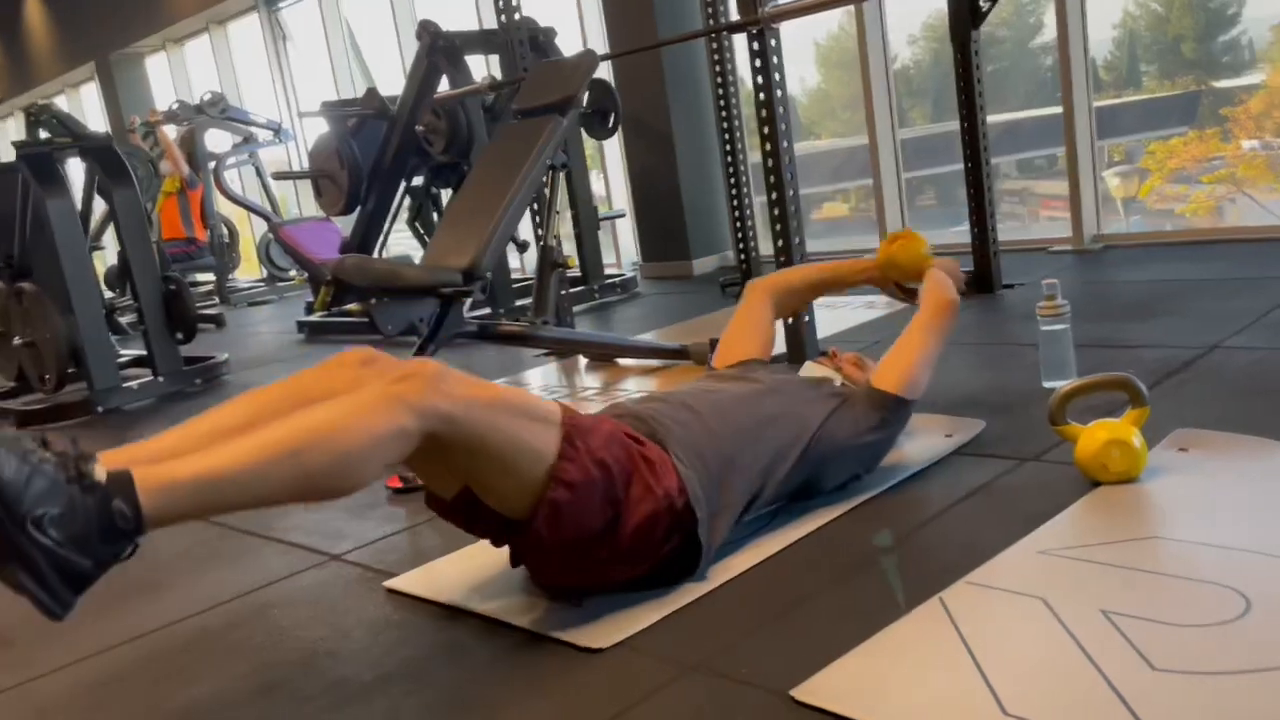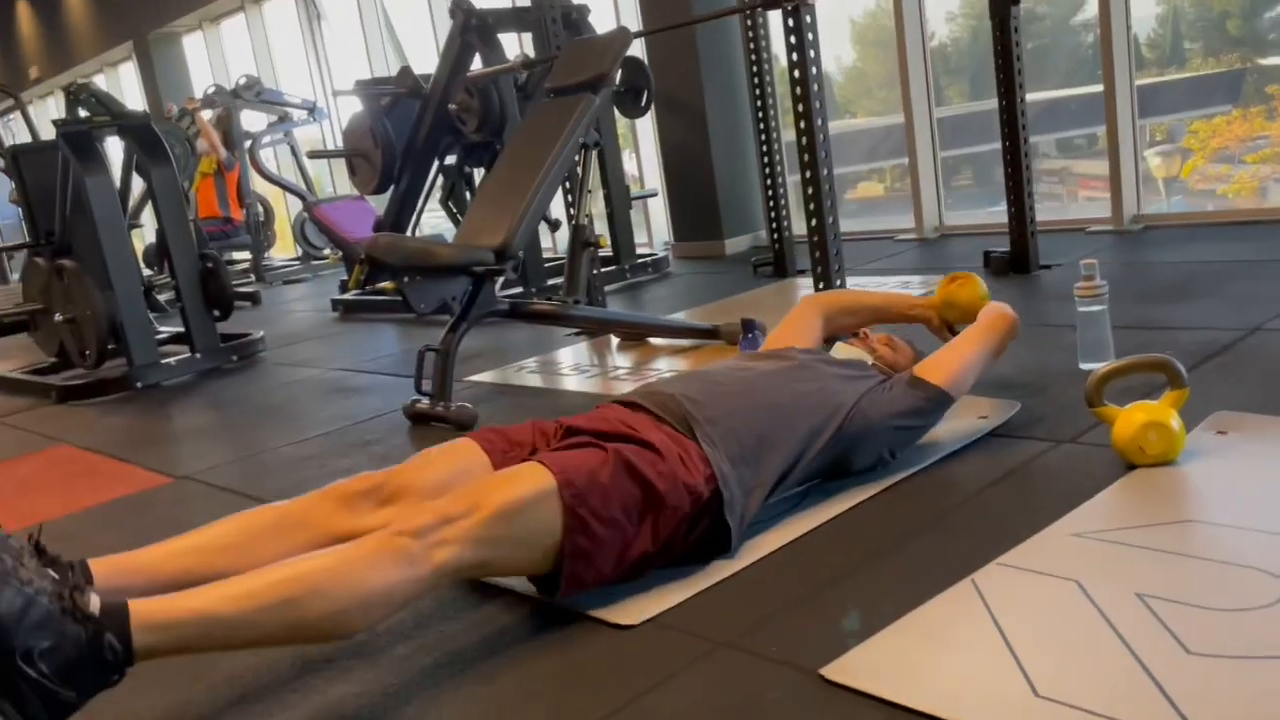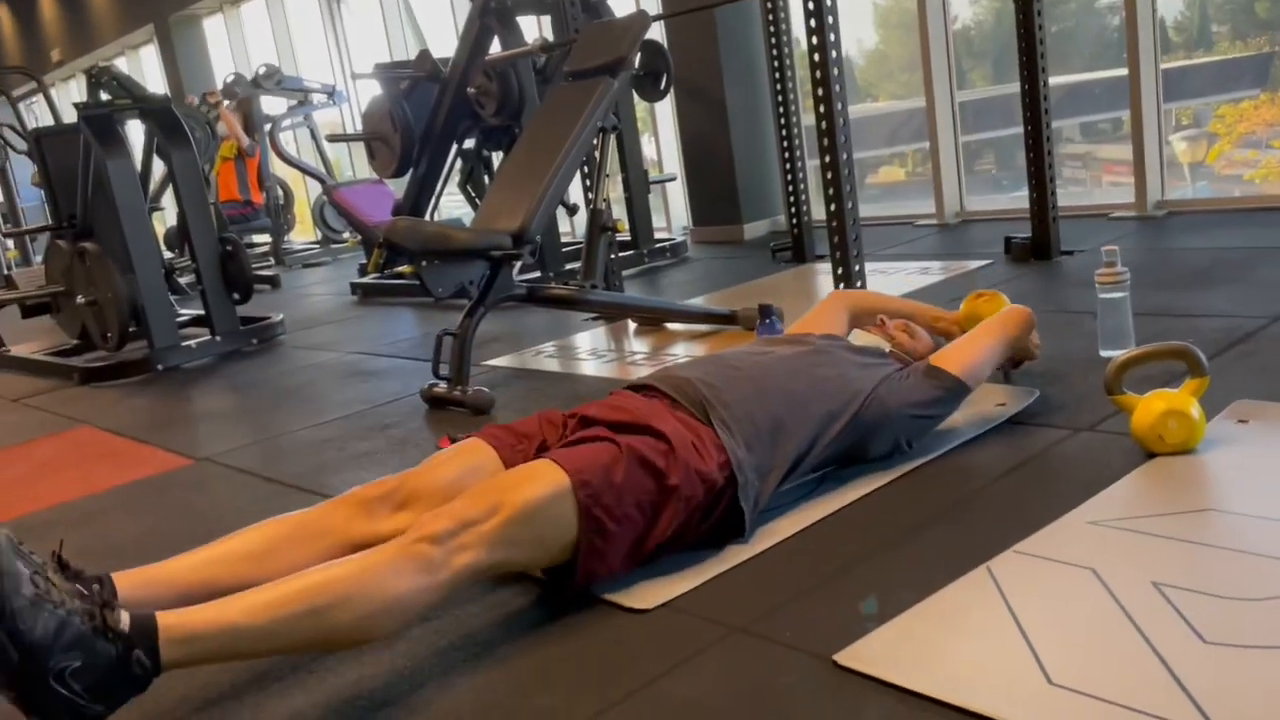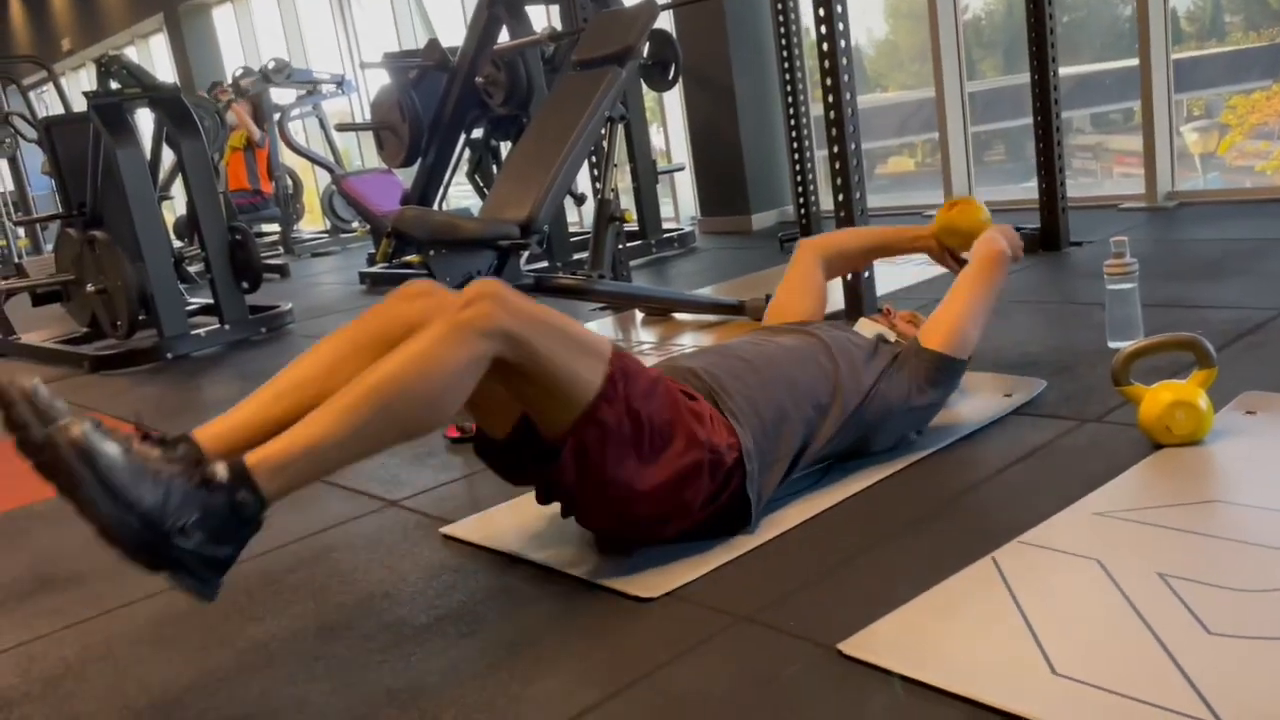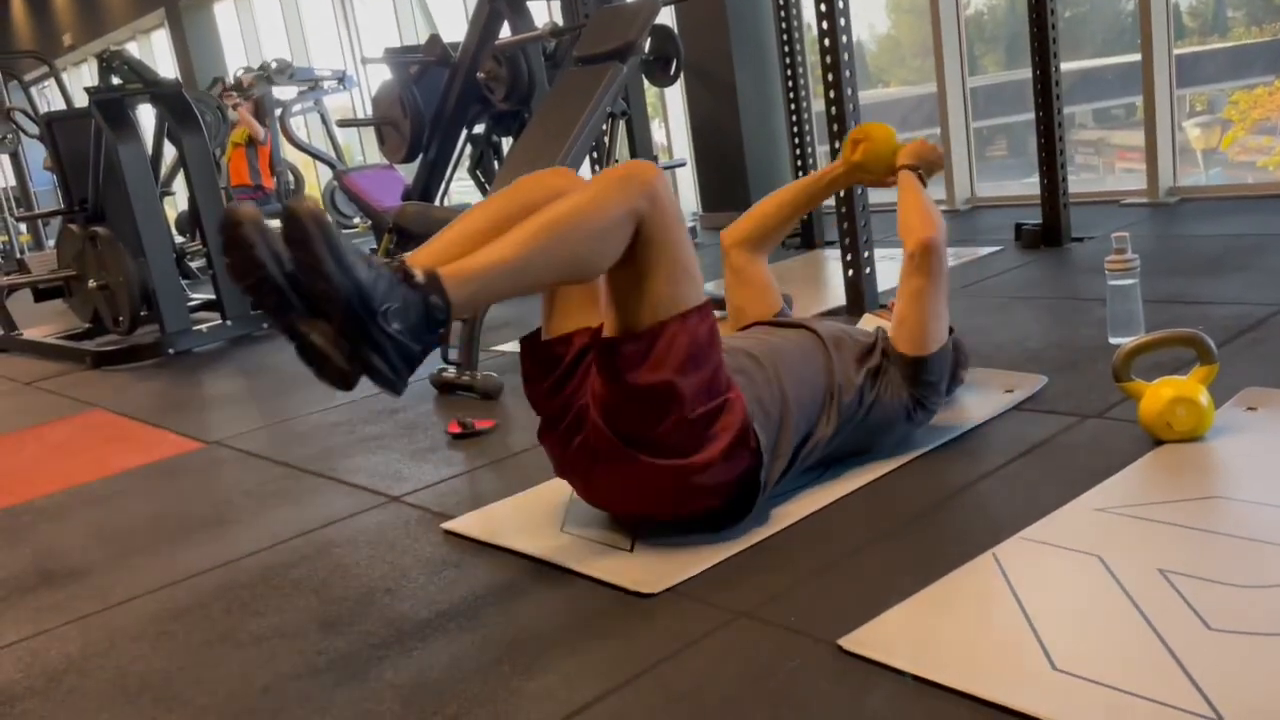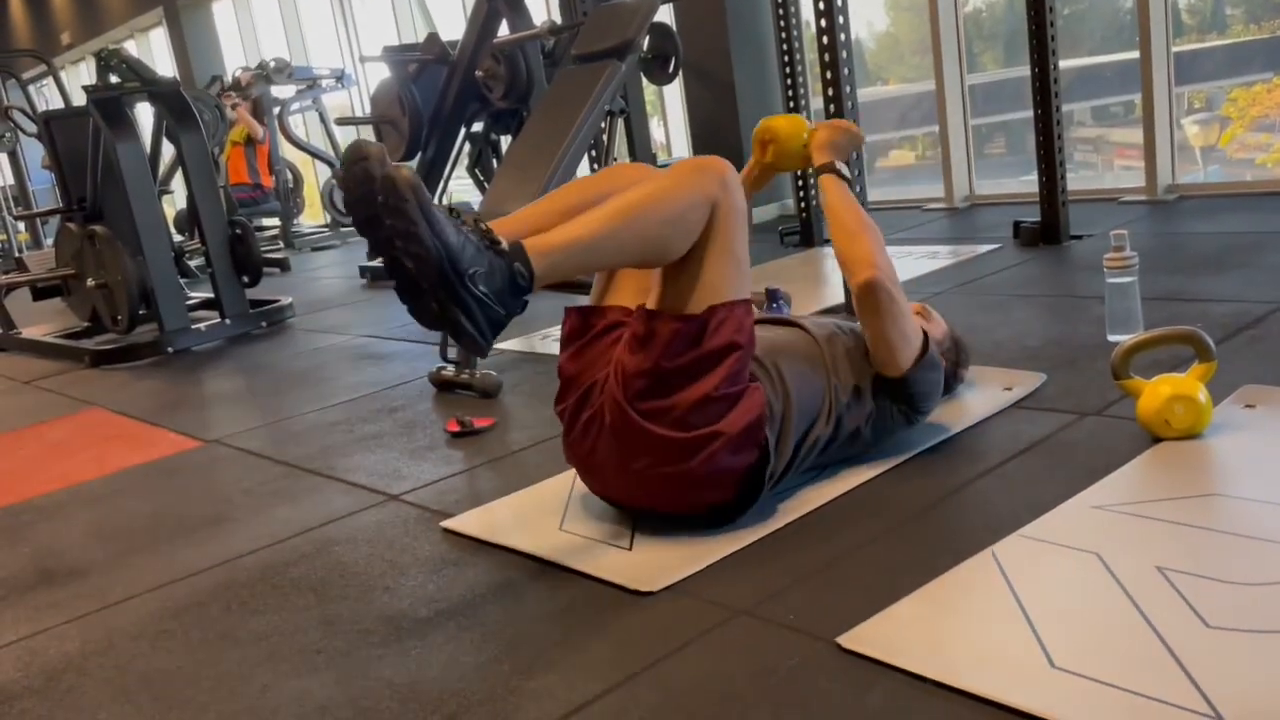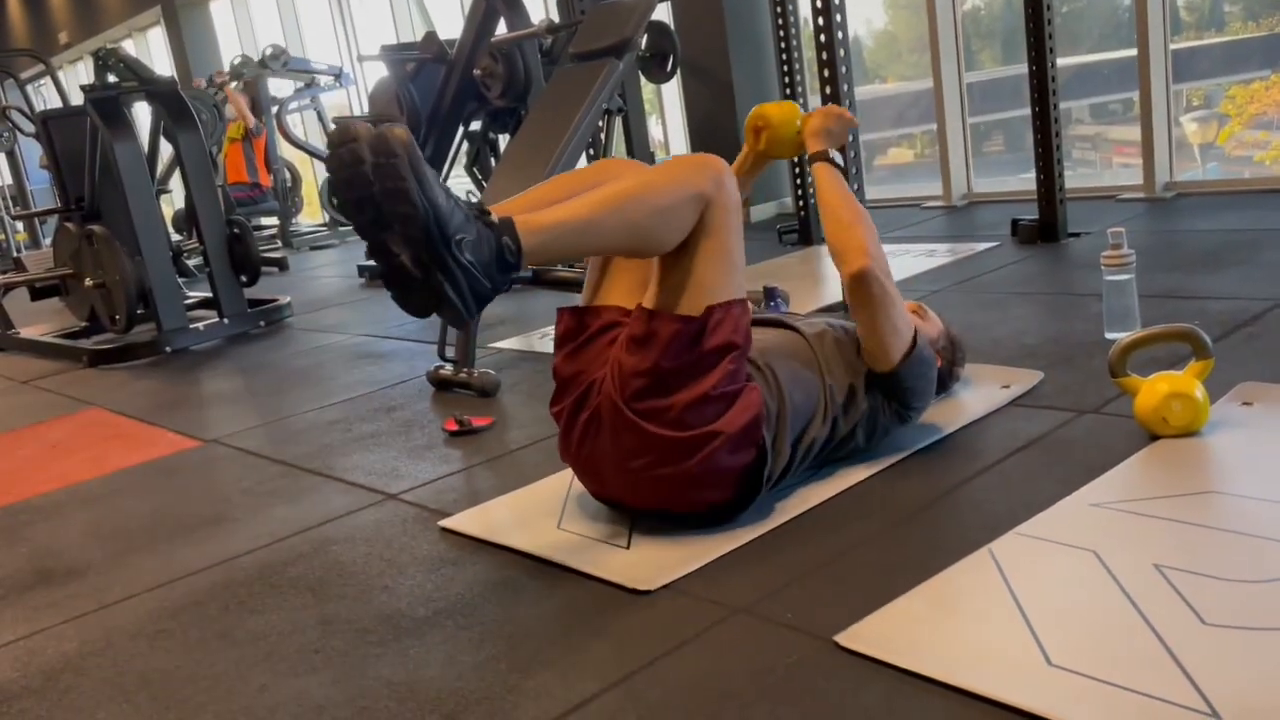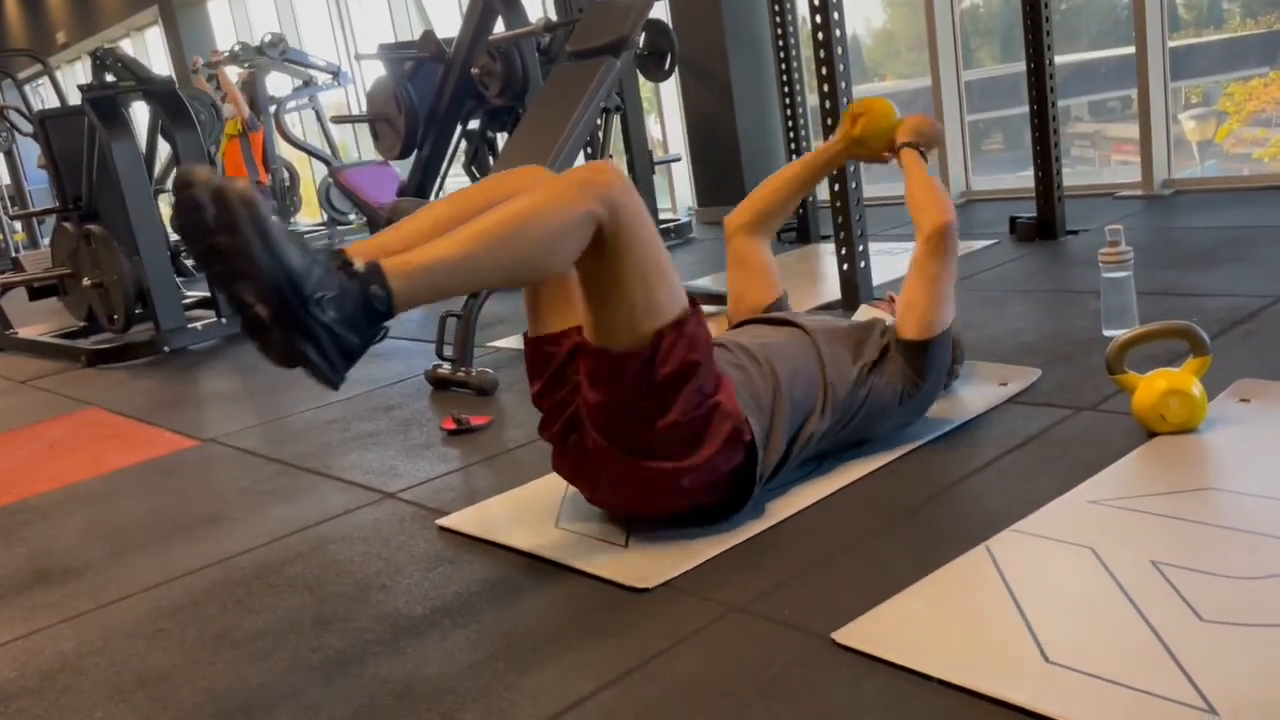
dt=0.3s
person 1, frame 1
left shoulder: (850, 433)
right shoulder: (754, 379)
left elbow: (922, 344)
right elbow: (766, 288)
left wrist: (934, 286)
right wrist: (870, 266)
left hip: (646, 498)
right hip: (582, 457)
left knee: (415, 396)
right knee: (361, 370)
left ankle: (102, 519)
right ankle: (85, 479)
person 1, frame 2
left shoulder: (880, 406)
right shoulder: (802, 366)
left elbow: (982, 341)
right elbow: (816, 303)
left wrist: (985, 315)
right wrist: (928, 299)
left hip: (678, 477)
right hip: (609, 428)
left knee: (429, 541)
right knee: (371, 500)
right ankle: (83, 587)
person 1, frame 3
left shoulder: (903, 393)
right shoulder: (824, 351)
left elbow: (997, 339)
right elbow: (847, 295)
left wrist: (1006, 324)
right wrist: (959, 308)
left hip: (689, 463)
right hip: (621, 416)
left knee: (447, 544)
right knee: (395, 500)
right ankle: (106, 598)
person 1, frame 4
left shoulder: (900, 384)
right shoulder: (813, 338)
left elbow: (971, 300)
right elbow: (814, 249)
left wrist: (991, 246)
right wrist: (920, 232)
left hip: (689, 462)
right hip: (620, 424)
left knee: (488, 307)
right knee: (415, 304)
left ankle: (222, 506)
right ankle: (185, 462)
person 1, frame 5
left shoulder: (907, 385)
right shoulder: (794, 339)
left elbow: (926, 254)
right elbow: (744, 242)
left wrist: (906, 178)
right wrist: (837, 176)
left hip: (690, 460)
right hip: (598, 435)
left knee: (639, 184)
right knee: (558, 185)
left ankle: (410, 316)
right ankle: (392, 301)
person 1, frame 6
left shoulder: (908, 382)
right shoulder: (801, 335)
left elbow: (873, 280)
right elbow: (712, 258)
left wrist: (829, 169)
right wrist: (762, 169)
left hip: (695, 442)
right hip: (607, 420)
left knee: (704, 178)
right knee: (637, 181)
left ankle: (497, 281)
right ankle: (477, 259)
person 1, frame 7
left shoulder: (900, 381)
right shoulder: (793, 338)
left elbow: (864, 272)
right elbow: (713, 257)
left wrist: (820, 156)
right wrist: (754, 157)
left hip: (692, 443)
right hip: (601, 427)
left knee: (701, 178)
right knee: (628, 173)
left ankle: (483, 257)
right ankle: (461, 248)
person 1, frame 8
left shoulder: (900, 378)
right shoulder: (792, 331)
left elbow: (939, 236)
right elbow: (745, 226)
left wrist: (907, 153)
right wrist: (837, 149)
left hip: (682, 452)
right hip: (594, 426)
left knee: (599, 187)
right knee: (532, 185)
left ankle: (353, 305)
right ankle: (338, 285)
